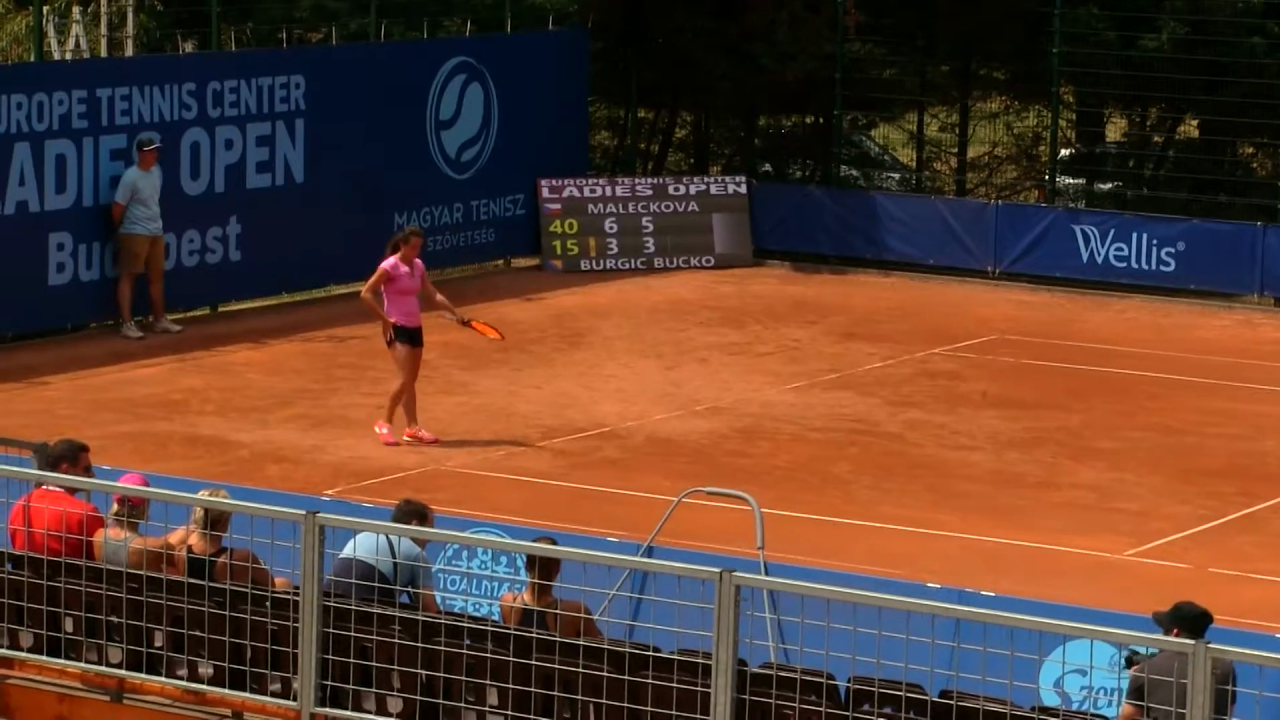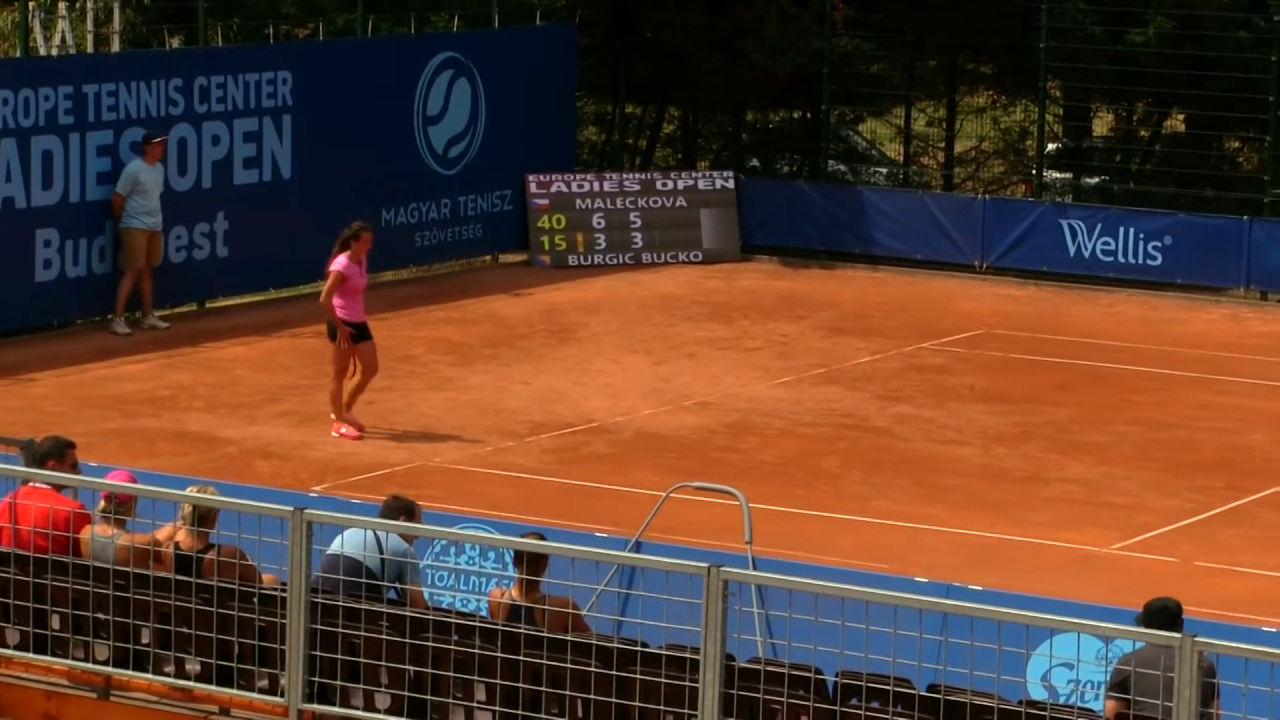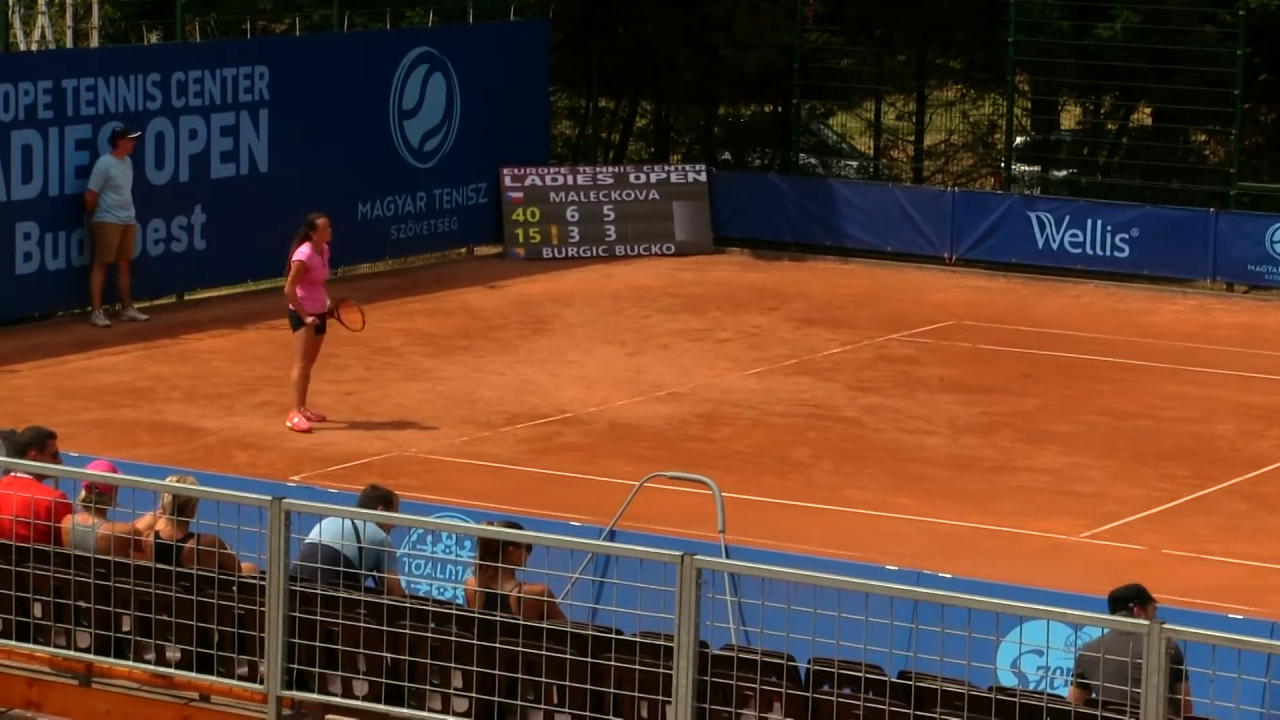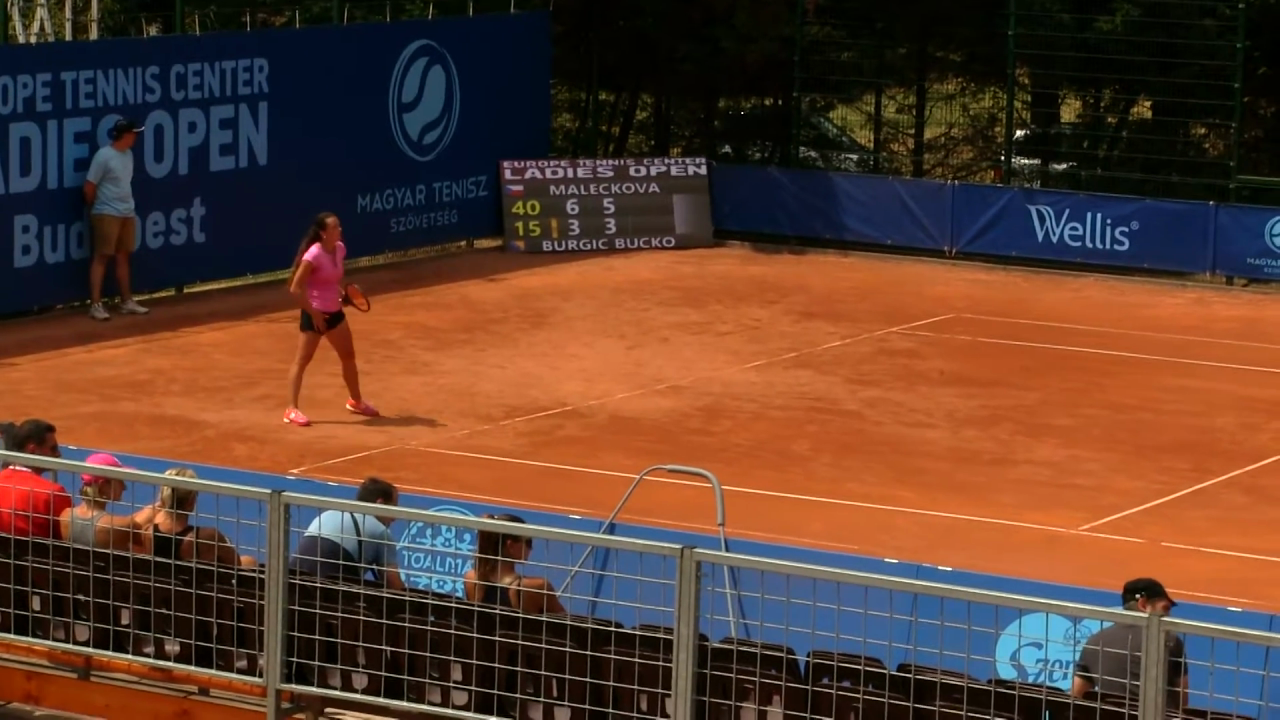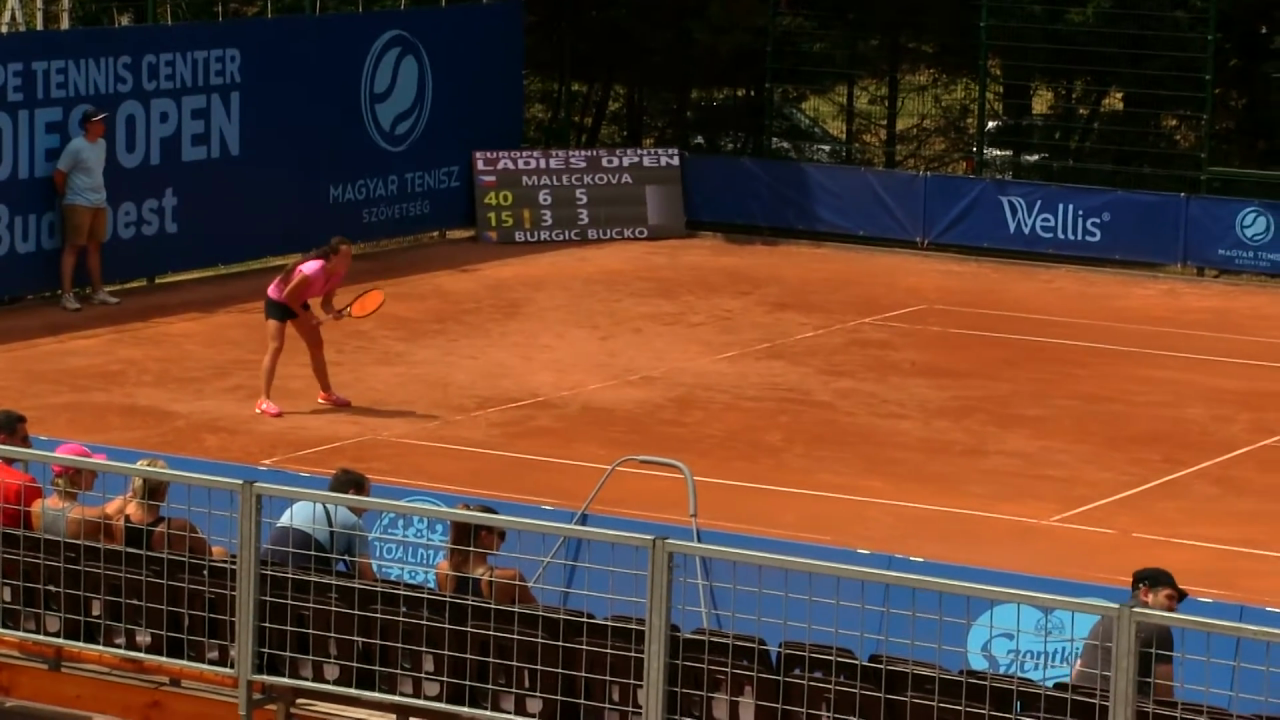
dt=0.7s
person 1, frame 1
left shoulder: (419, 265)
right shoulder: (389, 266)
left elbow: (433, 294)
right elbow: (366, 293)
left wrist: (454, 313)
right wrist: (384, 318)
left hip: (415, 328)
right hip: (397, 329)
left knee: (411, 381)
right knee: (406, 379)
left ankle: (413, 428)
right ankle: (384, 424)
person 1, frame 2
left shoulder: (362, 260)
right shoulder: (341, 266)
right elbow: (325, 299)
right wrist: (339, 326)
left hip: (359, 323)
right hip: (343, 324)
left knee: (371, 369)
right knee: (339, 374)
left ankle: (345, 412)
right ankle: (339, 423)
person 1, frame 3
left shoulder: (325, 250)
right shoulder: (303, 255)
right elbow: (289, 289)
left wrist: (327, 301)
right wrist: (305, 316)
left hip: (318, 314)
right hip: (301, 314)
left knee: (309, 362)
right knee: (302, 362)
left ankle: (302, 407)
right ankle: (294, 414)
person 1, frame 4
left shoulder: (340, 249)
right shoulder: (313, 255)
right elbow: (295, 288)
left wrist: (344, 293)
right wrist: (313, 313)
left hip: (334, 311)
right hip: (315, 314)
left knee: (348, 356)
right knee: (302, 360)
left ankle: (355, 401)
right ankle: (292, 410)
person 1, frame 5
left shoulder: (338, 275)
right shoulder: (312, 270)
left elbow: (326, 303)
right elbow: (286, 296)
left wrist: (333, 313)
right wrist: (307, 317)
left hip: (298, 301)
right hip: (277, 300)
left knee: (316, 345)
right knee: (276, 347)
left ankle: (326, 393)
right ankle: (264, 400)
person 2, frame 1
left shoulder: (156, 172)
right shoulder: (131, 177)
right elbow: (117, 207)
left wrist: (154, 226)
right wrist: (122, 229)
left hip: (156, 232)
right hip: (135, 233)
left knee: (157, 276)
right knee: (128, 276)
left ankle: (160, 320)
right ankle: (127, 324)
person 2, frame 2
left shoulder: (160, 168)
right shoulder: (134, 169)
right elbow: (117, 199)
left wrist: (154, 220)
right wrist: (122, 221)
left hip: (155, 227)
right hip: (135, 227)
left knee: (147, 272)
right knee: (132, 272)
left ankle: (148, 316)
right ankle: (117, 319)
person 2, frame 3
left shoulder: (127, 162)
right shoulder: (104, 164)
right elbow: (89, 195)
left wrist: (127, 215)
right wrist: (94, 217)
left hip: (128, 221)
right hip: (108, 222)
left knee: (124, 265)
right knee: (101, 265)
left ankle: (127, 308)
right ankle: (96, 312)
person 2, frame 4
left shoulder: (128, 154)
right shoulder: (103, 156)
right elbow: (89, 187)
left wrist: (126, 205)
right wrist: (96, 208)
left hip: (127, 213)
right hip: (107, 214)
left knee: (123, 257)
right knee: (101, 257)
left ankle: (127, 301)
right ankle: (96, 305)
person 2, frame 5
left shoulder: (102, 144)
right shoulder: (76, 147)
right elbow: (58, 174)
left wrist: (98, 196)
right wrist: (65, 196)
left hip: (99, 203)
right hip: (78, 204)
left knee: (94, 247)
right knee: (72, 247)
left ankle: (98, 291)
right ankle: (67, 295)
